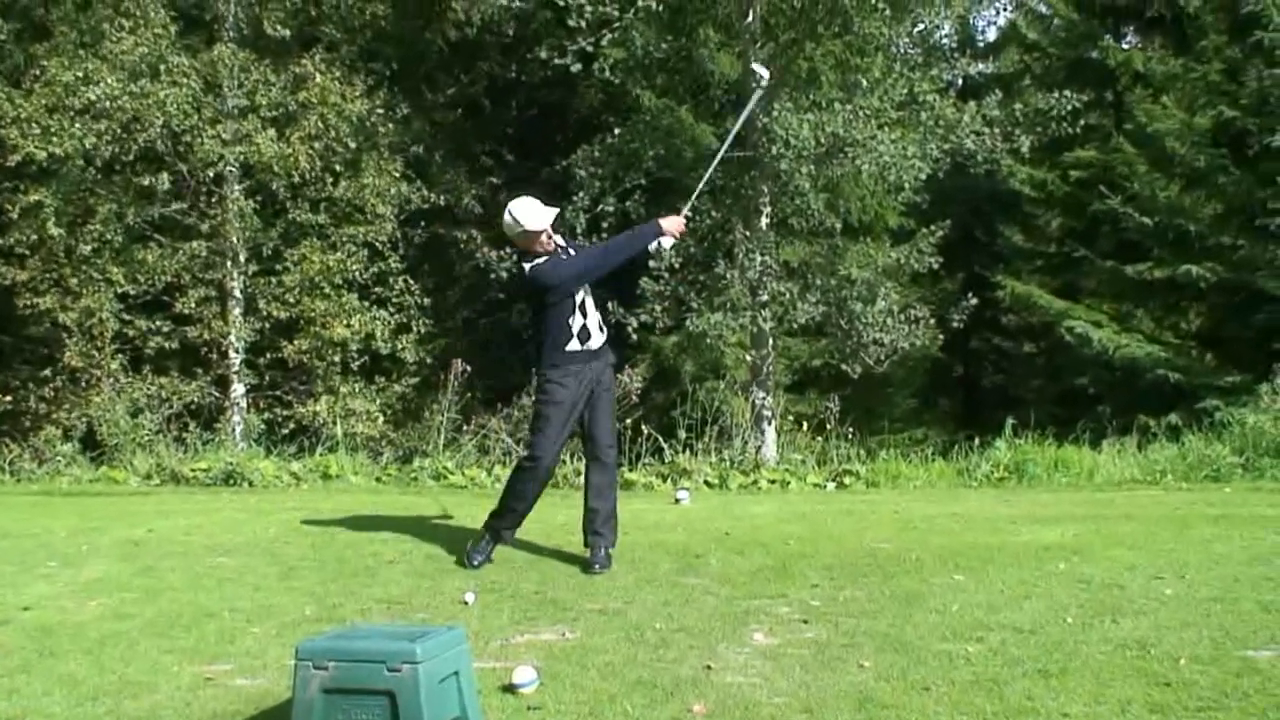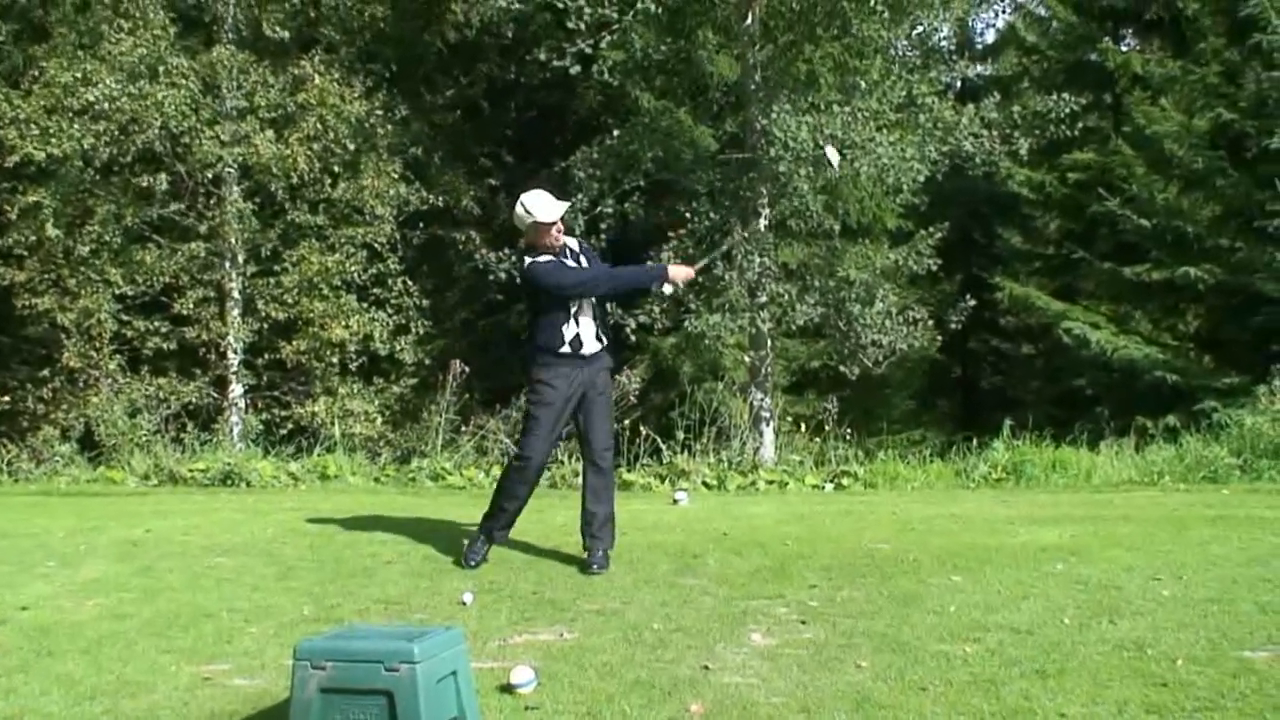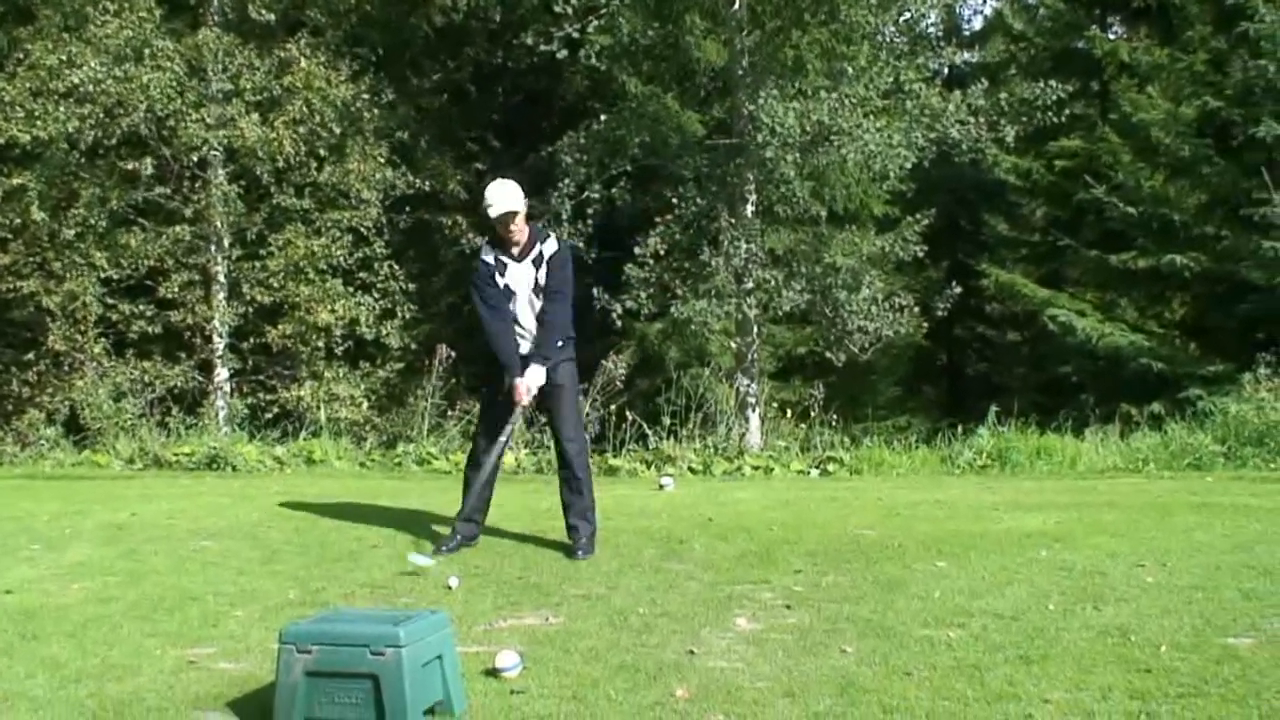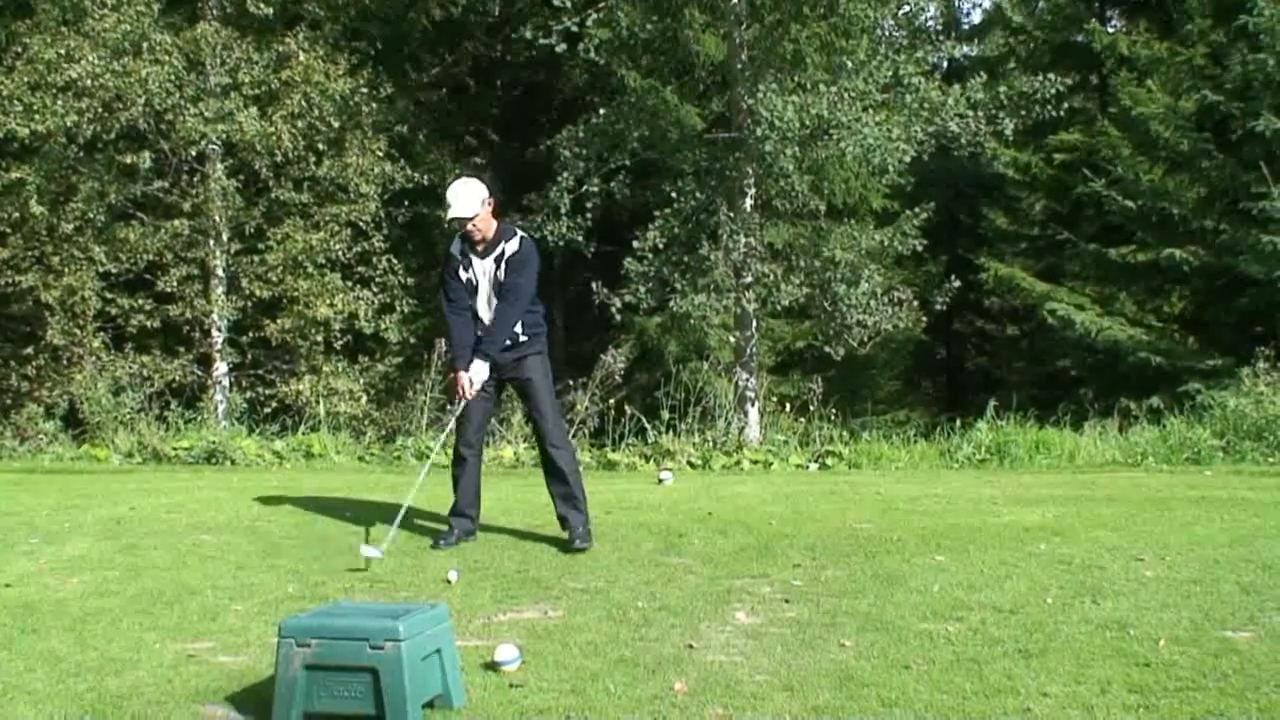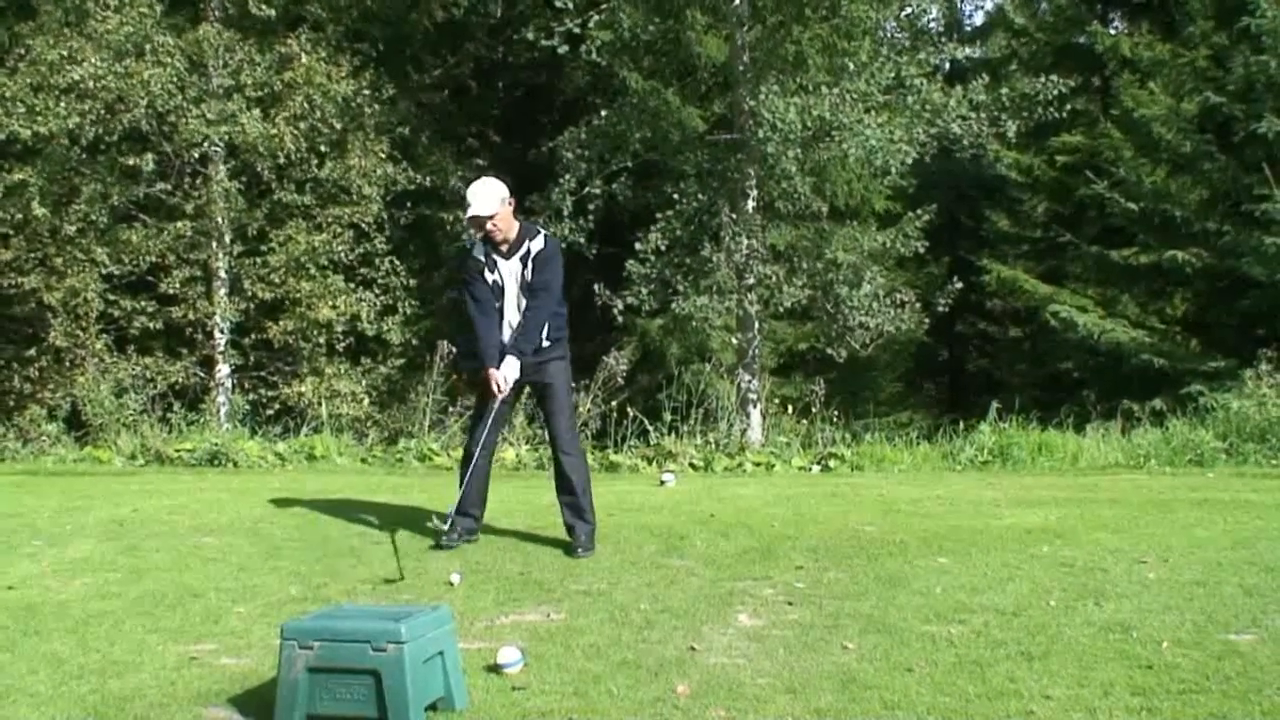
dt=0.4s
person 1, frame 1
left shoulder: (557, 247)
right shoulder: (539, 273)
left elbow: (603, 256)
right elbow: (600, 259)
left wrist: (654, 238)
right wrist: (656, 227)
left hip: (598, 360)
right hip: (562, 371)
left knee: (603, 452)
right knee: (541, 456)
left ankle: (599, 543)
right ankle: (495, 530)
person 1, frame 2
left shoulder: (572, 247)
right shoulder: (536, 269)
left elbow: (610, 277)
right elbow: (598, 282)
left wrist: (657, 275)
right wrist: (662, 272)
left hip: (594, 364)
right hip: (554, 371)
left knee: (600, 454)
right knee: (531, 454)
left ankle: (598, 544)
right ankle: (489, 534)
person 1, frame 3
left shoulder: (552, 250)
right shoulder: (487, 260)
left elbow: (558, 310)
right elbow: (494, 322)
left wrist: (538, 366)
right wrist: (516, 374)
left hip: (554, 357)
right hip: (507, 361)
left knee: (571, 442)
right knee: (485, 442)
left ankle: (582, 529)
right ankle: (468, 525)
person 1, frame 4
left shoulder: (520, 247)
right shoulder: (456, 254)
left elbow: (511, 308)
right elbow: (457, 313)
left wrist: (483, 361)
right wrist: (461, 366)
left hip: (525, 350)
right hip: (477, 356)
left knee: (550, 431)
right knee: (468, 436)
left ankle: (576, 521)
right ankle: (462, 520)
person 1, frame 5
left shoulder: (544, 247)
right shoulder: (477, 257)
left elbow: (541, 307)
right elbow: (481, 315)
left wrist: (514, 358)
right wrist: (489, 365)
left hip: (546, 354)
right hip: (498, 358)
left knee: (564, 438)
right knee: (479, 437)
left ankle: (582, 528)
right ankle: (466, 519)
